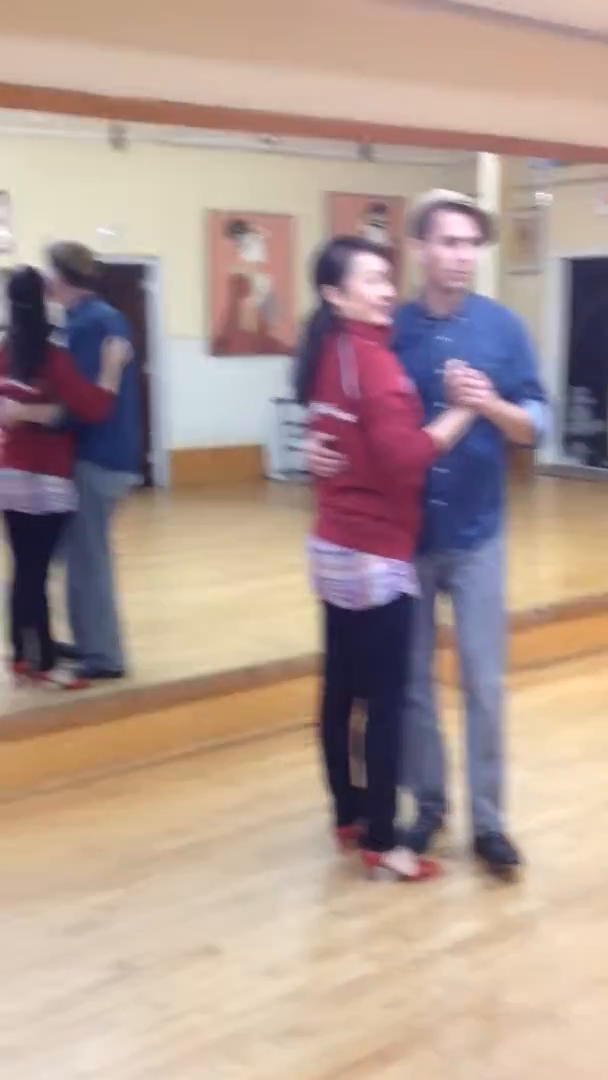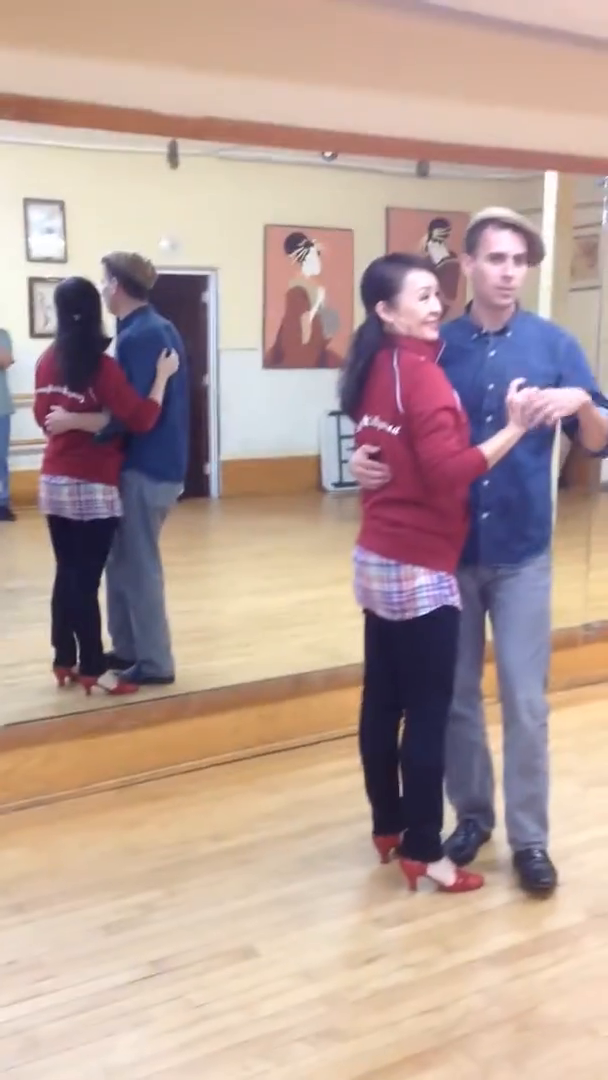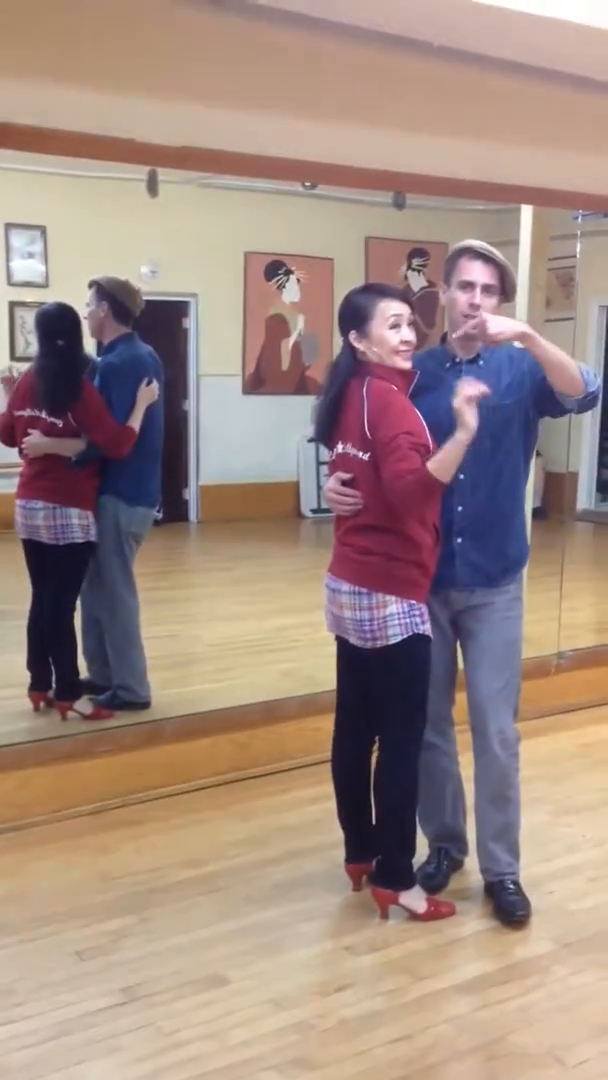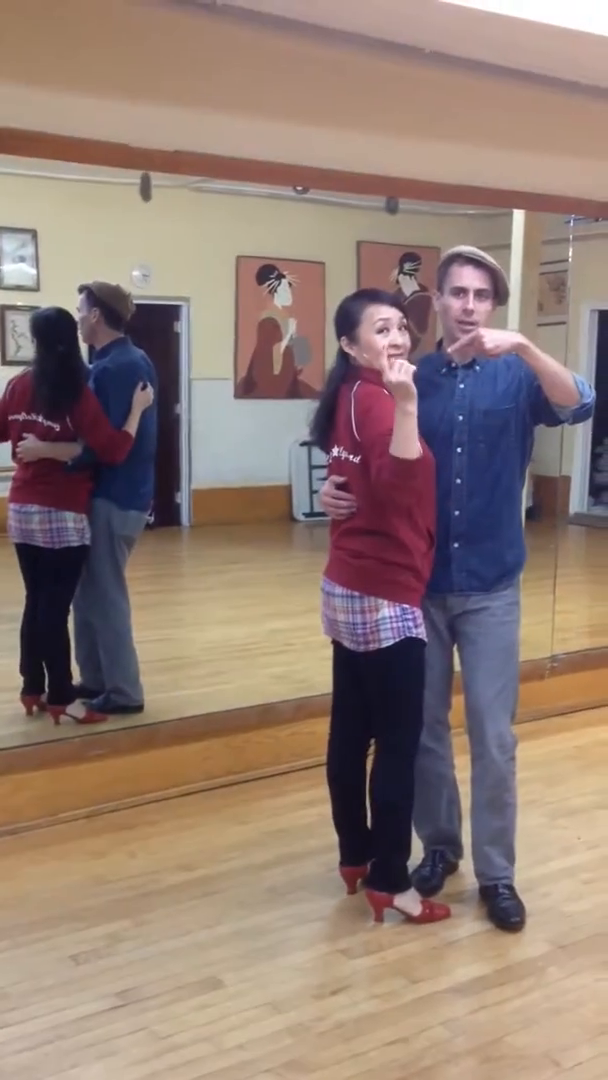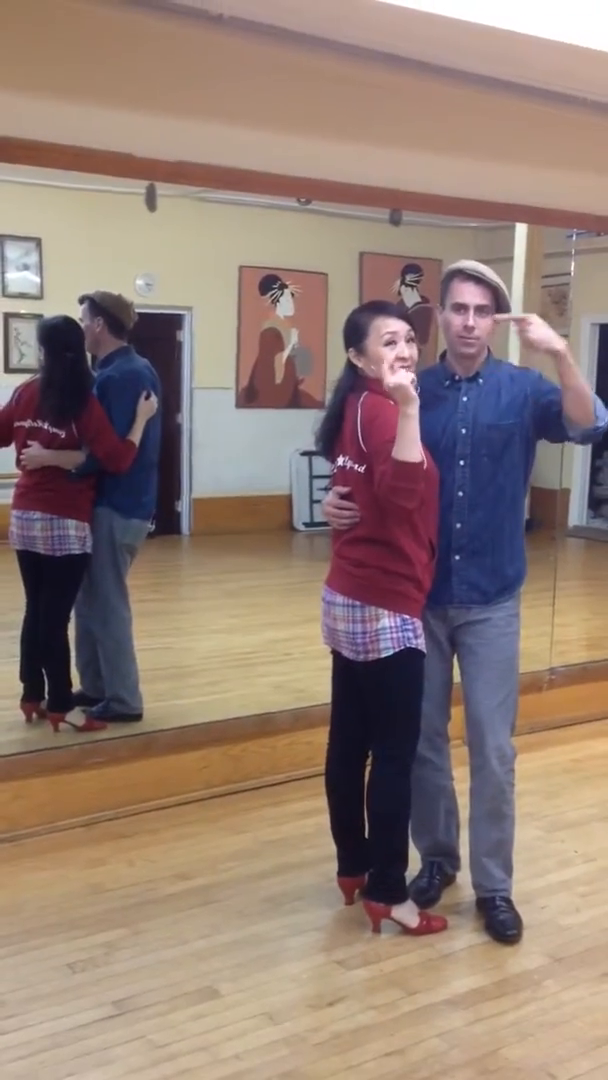
dt=0.5s
person 1, frame 1
left shoulder: (501, 327)
right shoulder: (386, 330)
left elbow: (535, 425)
left wrist: (490, 405)
right wrist: (321, 446)
left hip: (475, 536)
left knee: (483, 681)
right knee: (410, 679)
left ankle: (489, 820)
right ankle: (428, 803)
person 1, frame 2
right shoulder: (435, 346)
right wrist: (366, 458)
left hip: (523, 554)
left knee: (525, 701)
right knee: (455, 696)
left ankle: (530, 838)
right ankle: (472, 815)
person 1, frame 3
left shoulder: (522, 369)
right shoulder: (411, 374)
left elbow: (582, 396)
left wrist: (527, 334)
right wrist: (340, 486)
left hip: (494, 581)
left knee: (496, 730)
right knee: (427, 723)
left ankle: (501, 867)
right ankle: (443, 843)
person 1, frame 4
left shoulder: (517, 377)
right shoulder: (409, 380)
left elbow: (577, 405)
left wrist: (521, 345)
right wrist: (338, 491)
left hip: (491, 585)
right hip: (418, 582)
left knee: (493, 735)
right knee: (423, 727)
left ankle: (496, 871)
right ankle: (439, 845)
person 1, frame 5
left shoulder: (522, 390)
right shoulder: (409, 392)
right wrist: (339, 500)
left hip: (491, 598)
right hip: (418, 595)
left knee: (493, 746)
right knee: (422, 738)
left ankle: (494, 883)
right ankle: (436, 857)
person 2, frame 1
left shoulder: (325, 354)
right shoulder: (371, 358)
right elbow: (403, 457)
right wrist: (461, 412)
left hip: (334, 546)
right hip: (374, 554)
left knee: (341, 687)
right knee: (386, 697)
left ankle: (349, 816)
right ankle: (381, 839)
person 2, frame 2
left shoulder: (373, 367)
right shoulder: (419, 372)
right elbow: (448, 469)
right wrist: (515, 428)
left hip: (377, 557)
right hip: (418, 566)
left knee: (384, 698)
right knee: (430, 709)
left ankle: (387, 825)
right ankle: (422, 849)
person 2, frame 3
left shoulder: (351, 395)
right shoulder: (388, 399)
right elbow: (408, 491)
right wrist: (463, 433)
left hip: (350, 584)
right hip: (389, 593)
left knee: (356, 725)
right knee: (404, 737)
left ankle: (360, 852)
right ankle: (394, 878)
person 2, frame 4
left shoulder: (349, 397)
right shoulder: (376, 400)
right elbow: (400, 488)
right wrist: (408, 406)
left hip: (348, 588)
right hip: (384, 596)
left knee: (352, 730)
right knee: (399, 742)
left ankle: (355, 856)
right ankle: (389, 881)
person 2, frame 5
left shoulder: (355, 409)
right shoulder: (380, 410)
right elbow: (403, 495)
right wrist: (409, 409)
left hip: (348, 597)
right hip: (383, 606)
left knee: (350, 740)
right knee: (395, 752)
left ankle: (352, 867)
right ankle: (386, 892)
person 3, frame 1
left shoulder: (85, 326)
right shoulder: (107, 317)
left hip: (97, 456)
right hip: (112, 450)
left knee: (88, 556)
right knee: (85, 551)
left ankle: (105, 654)
right ankle: (89, 640)
person 3, frame 2
left shoulder: (137, 337)
right shoulder: (159, 328)
left wrist: (72, 420)
right wrist: (83, 415)
left hip: (146, 465)
right hip: (159, 460)
left knee: (137, 565)
right knee: (124, 560)
left ankle: (154, 662)
right ankle: (128, 649)
person 3, frame 3
left shoulder: (120, 363)
right shoulder: (137, 356)
left wrist: (49, 446)
left hip: (121, 492)
right hip: (126, 487)
left knee: (113, 591)
right knee: (98, 587)
left ankle: (130, 688)
right ankle: (103, 675)
person 3, frame 4
left shoulder: (116, 367)
right shoulder: (126, 361)
left wrist: (44, 449)
left hip: (114, 496)
right hip: (113, 491)
left knee: (105, 595)
right knee: (90, 591)
left ankle: (124, 692)
right ankle: (96, 680)
person 3, frame 5
left shoulder: (121, 376)
right shoulder: (127, 370)
left wrist: (48, 457)
left hip: (117, 505)
right hip: (114, 500)
left knee: (106, 603)
right knee: (91, 599)
left ankle: (123, 700)
right ankle: (95, 687)
person 4, frame 1
right shoulder: (51, 357)
right elbow: (93, 409)
right wrist: (112, 368)
right hip: (45, 479)
right knee: (36, 571)
right ankle: (43, 662)
person 4, frame 2
left shoulder: (48, 360)
right shoulder: (101, 366)
right elbow: (141, 420)
right wrist: (163, 376)
left hip: (53, 482)
right hip: (93, 488)
left knee: (67, 574)
right knee: (86, 580)
left ankle: (64, 659)
right ankle: (91, 667)
person 4, frame 3
right shoulder: (80, 390)
right elbow: (118, 445)
right wrist: (142, 404)
right hip: (69, 511)
left knee: (42, 599)
right knee: (62, 604)
left ankle: (40, 685)
right ankle: (67, 693)
person 4, frame 4
right shoulder: (77, 394)
right elbow: (114, 451)
right wrist: (138, 409)
right hip: (63, 515)
left knee: (35, 603)
right knee: (56, 608)
right ankle: (60, 697)
person 4, frame 5
right shoulder: (83, 402)
right elbow: (118, 460)
right wrist: (142, 418)
right hip: (65, 523)
left knee: (36, 610)
right knee: (57, 615)
right ankle: (60, 705)
